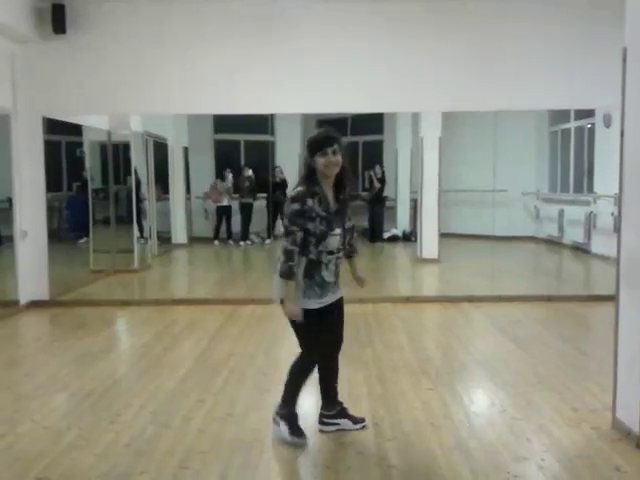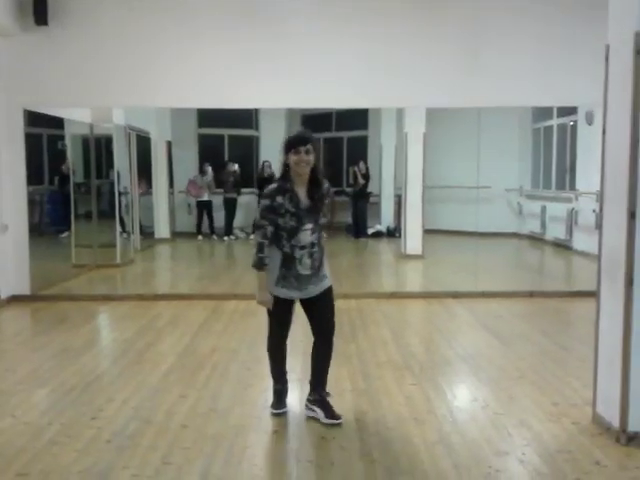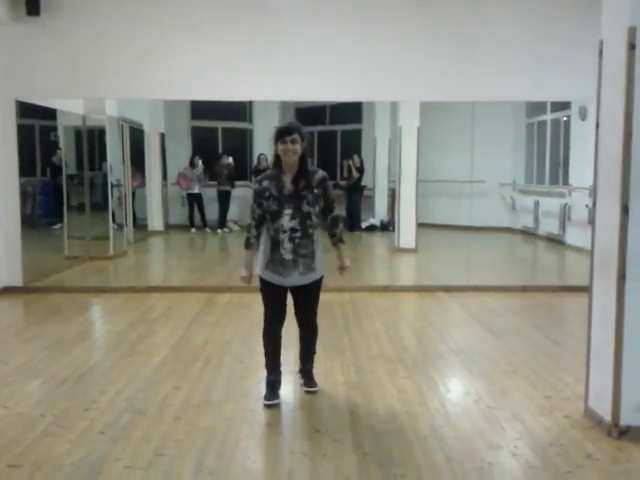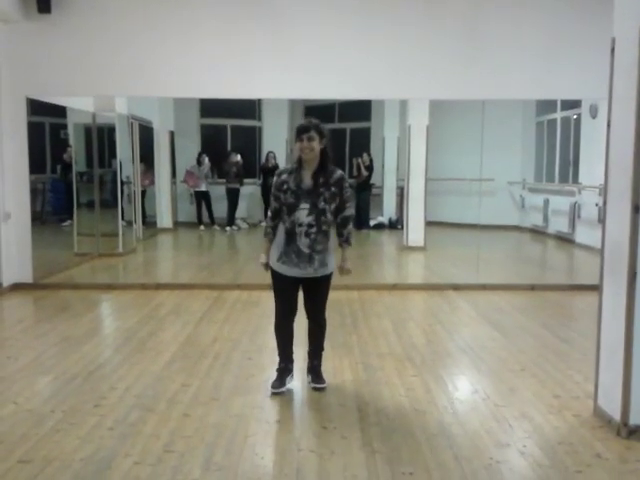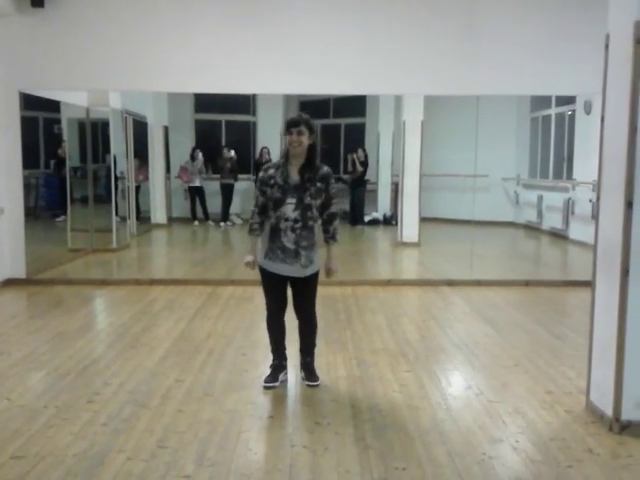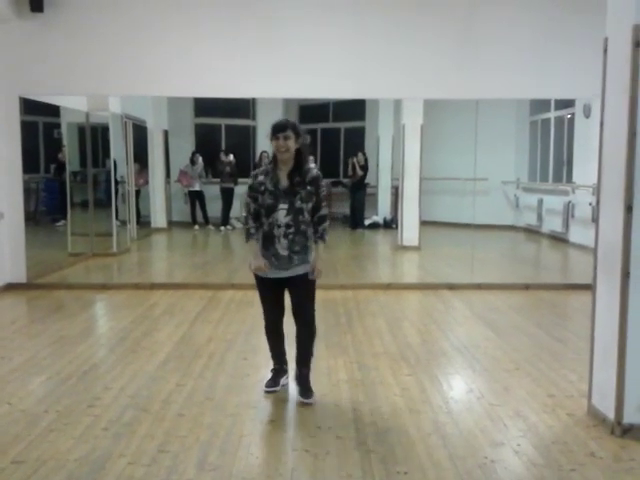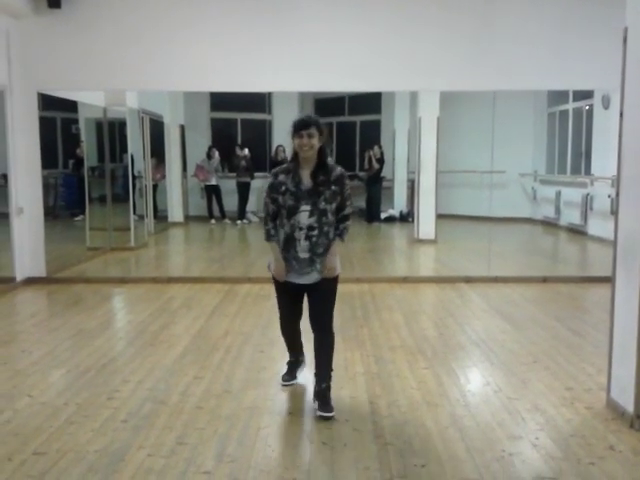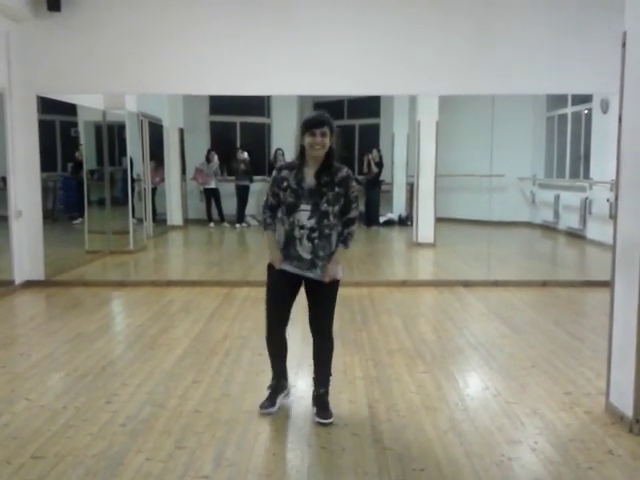
dt=0.3s
person 1, frame 1
left shoulder: (342, 192)
right shoulder: (301, 199)
right elbow: (291, 250)
left wrist: (353, 268)
right wrist: (289, 298)
left hip: (329, 286)
right hip: (303, 287)
left knee: (332, 346)
right knee: (313, 352)
left ankle: (330, 410)
right ankle: (284, 414)
person 1, frame 2
left shoulder: (322, 188)
right shoulder: (273, 195)
right elbow: (263, 242)
right wrist: (262, 287)
left hip: (316, 276)
right hip: (281, 278)
left knee: (326, 334)
right knee: (278, 337)
left ankle: (317, 398)
right ankle: (279, 392)
person 1, frame 3
left shoulder: (318, 179)
right shoulder: (263, 183)
left elbow: (333, 218)
right elbow: (255, 224)
left wrist: (341, 255)
right wrist: (247, 265)
left hip: (308, 266)
right hip: (272, 267)
left knee: (308, 322)
right knee: (272, 323)
left ankle: (307, 370)
right ankle: (273, 382)
person 1, frame 4
left shoulder: (337, 179)
right shoulder: (283, 177)
left elbow: (345, 218)
right elbow: (273, 216)
left wrist: (344, 257)
right wrist: (266, 251)
left hip: (319, 262)
right hip: (284, 260)
left knee: (317, 316)
right knee: (284, 315)
left ankle: (315, 368)
right ankle: (284, 369)
person 1, frame 5
left shoulder: (323, 175)
right shoulder: (269, 172)
left elbow: (330, 216)
right elbow: (258, 213)
left wrist: (330, 256)
right wrist: (253, 250)
left hip: (306, 259)
right hip: (271, 257)
left knee: (306, 313)
right knee: (275, 313)
left ankle: (307, 364)
right ankle: (278, 365)
person 1, frame 6
left shoulder: (312, 177)
right shoulder: (259, 178)
left elbow: (320, 219)
right elbow: (251, 219)
left wrist: (317, 256)
right wrist: (256, 255)
left hip: (302, 263)
right hip: (268, 263)
left knee: (306, 319)
right knee: (272, 319)
left ankle: (303, 376)
right ankle: (279, 370)
person 1, frame 7
left shoulder: (336, 176)
right shoulder: (279, 176)
left elbow: (344, 218)
right elbow: (269, 218)
left wrist: (332, 254)
right wrist: (276, 257)
left hip: (322, 265)
right hip: (287, 263)
left knee: (322, 327)
right knee: (289, 321)
left ankle: (323, 391)
right ankle: (297, 358)
person 1, frame 8
left shoulder: (342, 177)
right shoulder: (284, 172)
left elbow: (350, 221)
right elbow: (269, 211)
left wrist: (336, 260)
right wrist: (272, 249)
left hip: (324, 267)
right hip: (285, 262)
left knee: (322, 331)
right knee: (275, 325)
left ankle: (321, 395)
right ankle: (278, 385)
